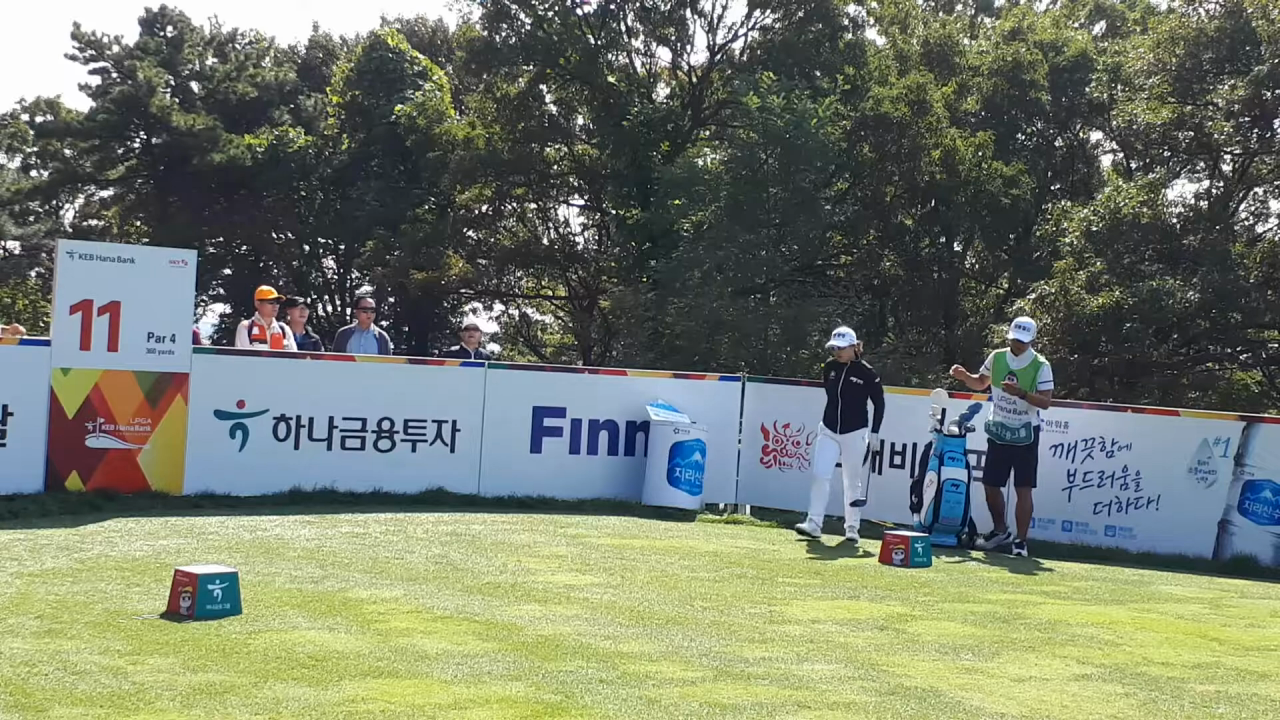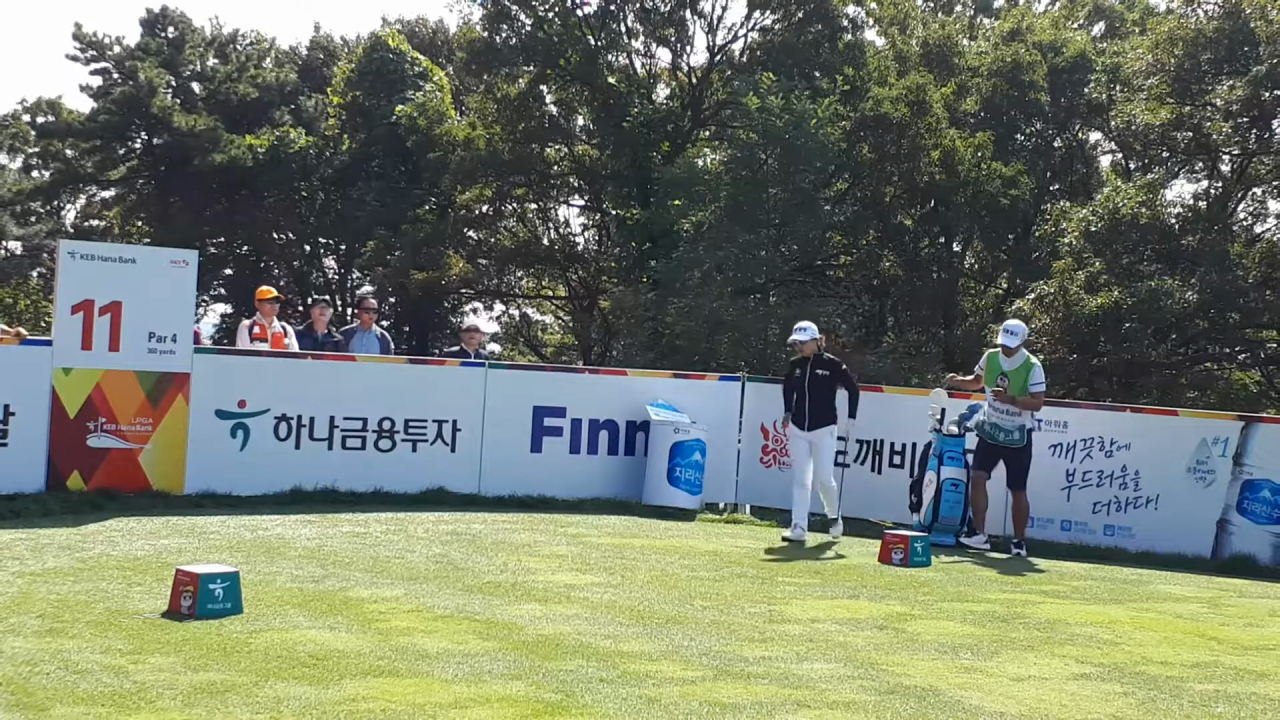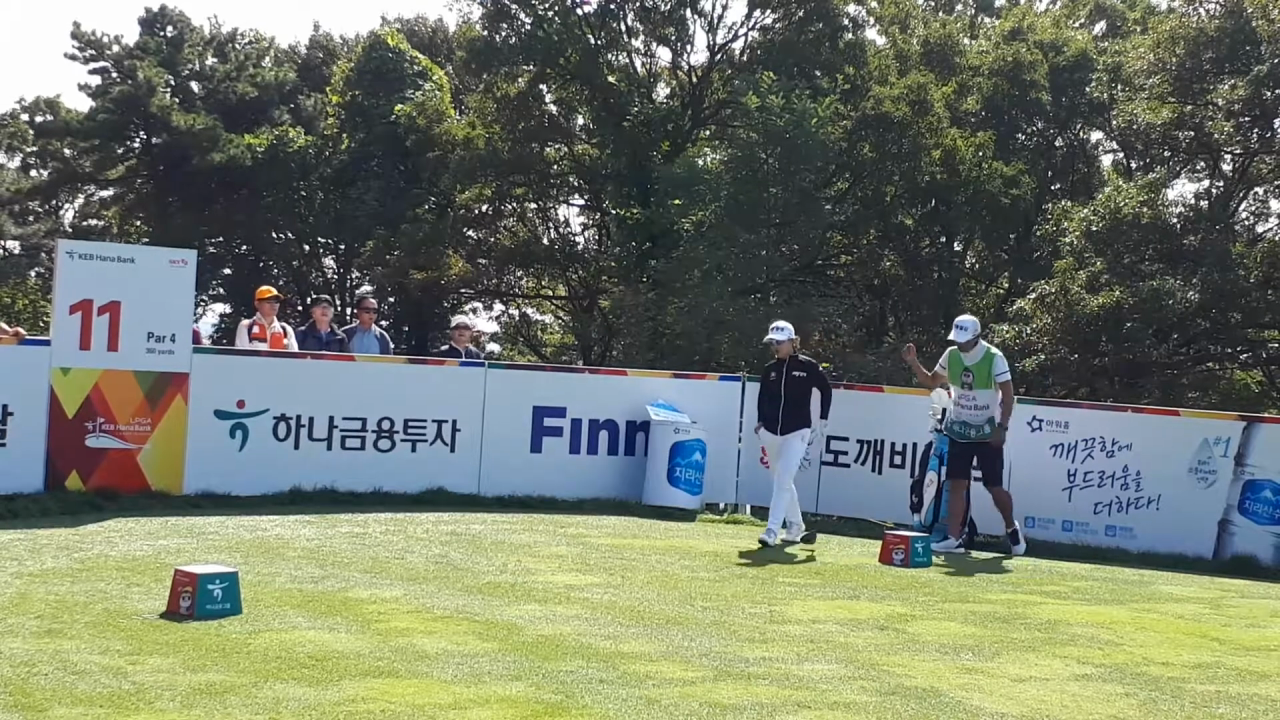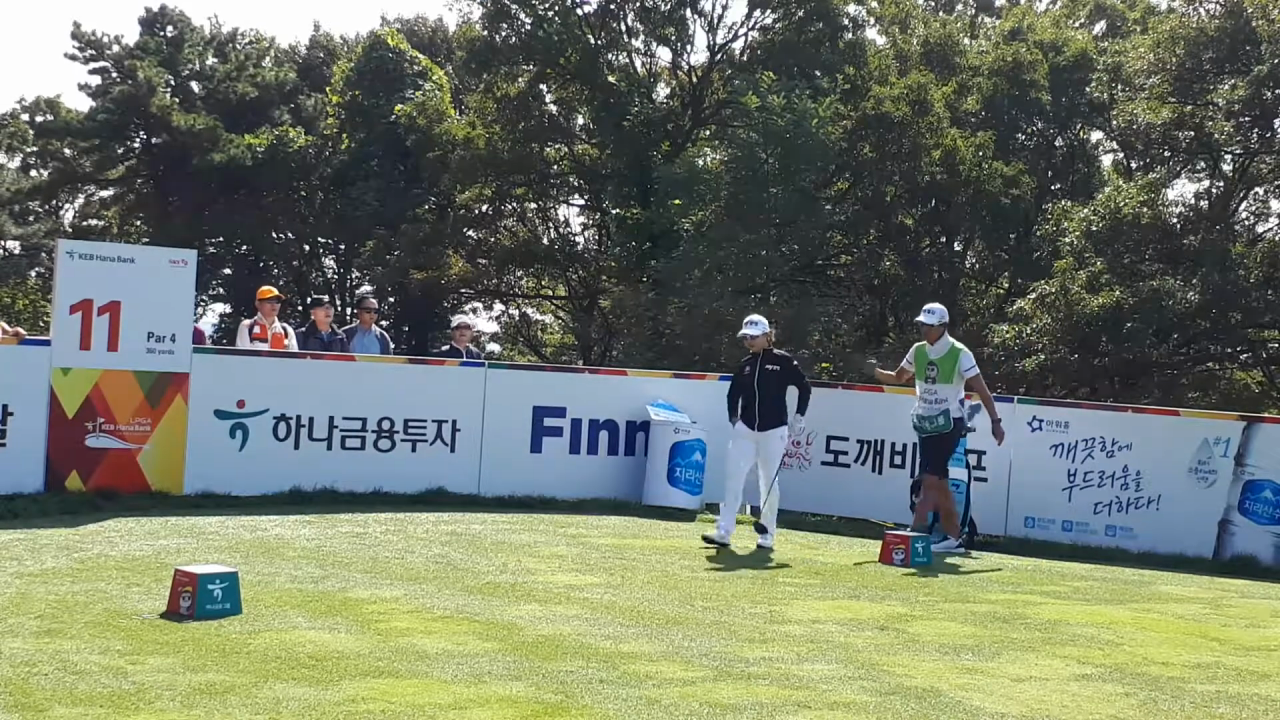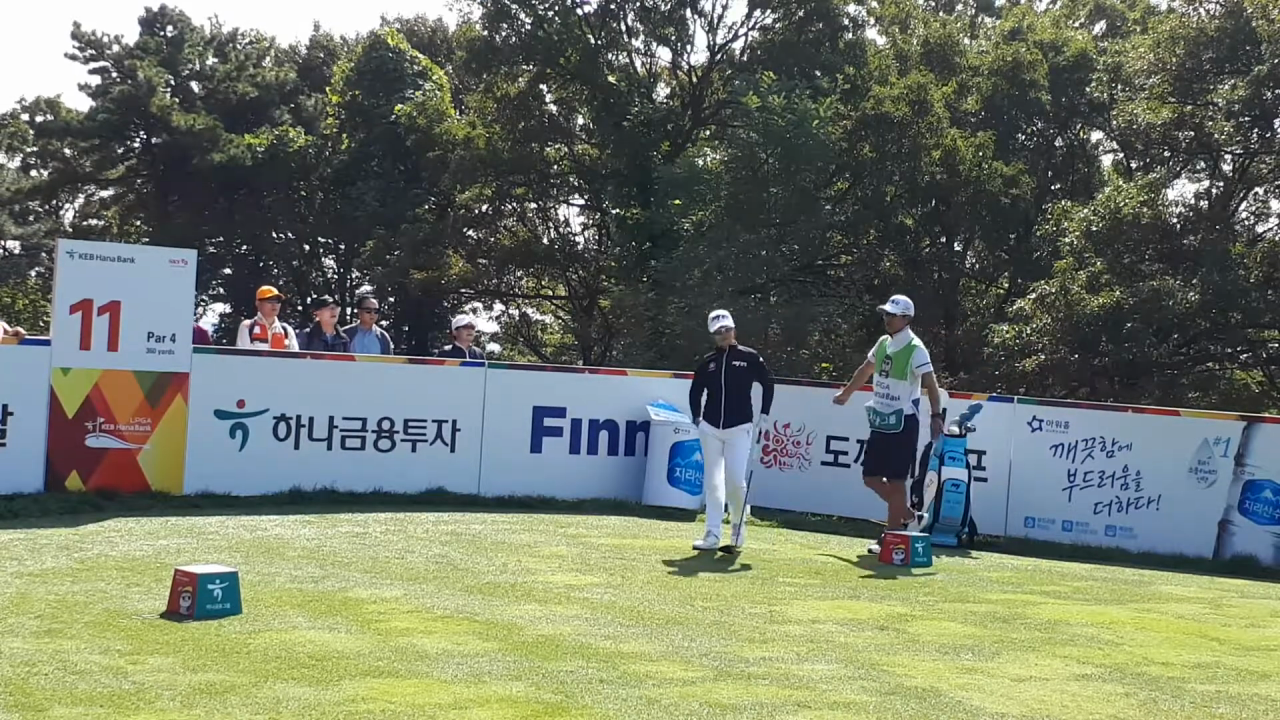
dt=0.4s
person 1, frame 1
left shoulder: (1040, 366)
right shoulder: (997, 357)
left elbow: (1045, 402)
right elbow: (981, 384)
left wrist: (1022, 393)
right wrist: (964, 376)
left hip: (1025, 434)
right hip: (998, 432)
left knee: (1023, 489)
right knee: (991, 486)
left ankle: (1020, 540)
right ankle: (1000, 530)
person 1, frame 2
left shoulder: (1032, 367)
right shoulder: (990, 357)
left elbow: (1037, 403)
right elbow: (977, 382)
left wrist: (1010, 399)
right wrist: (959, 381)
left hip: (1018, 435)
right hip: (990, 431)
left knee: (1018, 491)
right knee: (977, 478)
left ankle: (1018, 540)
right ankle: (978, 533)
person 1, frame 3
left shoulder: (994, 358)
right shoulder: (951, 355)
left elbow: (1008, 396)
right elbow: (931, 382)
left wrist: (1002, 428)
right wrist: (913, 363)
left hip: (988, 431)
right hip: (959, 429)
left knee: (994, 486)
right knee: (957, 483)
left ankle: (1011, 529)
right ankle: (954, 538)
person 1, frame 4
left shoulder: (959, 353)
right shoulder: (918, 350)
left elbow: (981, 389)
right elbow: (898, 377)
left wrist: (995, 421)
right wrist: (877, 373)
left hip: (948, 425)
right hip: (925, 425)
left knee: (929, 479)
right knee: (937, 482)
left ankle: (916, 534)
right ankle: (953, 538)
person 1, frame 5
left shoulder: (915, 349)
right shoulder: (883, 343)
left elbow: (931, 384)
right elbow: (865, 371)
left wrist: (936, 416)
right wrist: (845, 394)
left hip: (903, 424)
right hip: (880, 422)
left knee: (895, 482)
right knee: (871, 478)
right ankle: (910, 519)
person 2, frame 1
left shoulder: (867, 373)
right shoulder: (830, 367)
left elbow: (879, 403)
left wrist: (874, 433)
left hip: (854, 433)
right hip: (828, 430)
left knee: (852, 482)
right knee: (819, 474)
left ankle: (852, 527)
right ankle: (813, 523)
person 2, frame 2
left shoulder: (832, 364)
right shoulder: (794, 365)
left elbow: (853, 389)
right elbow: (787, 387)
left wrist: (850, 418)
right wrist: (788, 413)
left hip: (824, 429)
right hip: (798, 429)
left knee: (823, 478)
right knee: (800, 479)
left ankle: (834, 516)
right ankle: (798, 528)
person 2, frame 3
left shoulder: (808, 366)
right shoulder: (770, 369)
left elbow: (826, 391)
left wrist: (823, 420)
right wrist: (760, 422)
left hip: (797, 433)
right hip: (771, 432)
left knee: (783, 482)
right knee: (783, 483)
left ankle: (771, 531)
right ankle: (796, 526)
person 2, frame 4
left shoulder: (783, 361)
right shoulder: (745, 365)
left elbow: (805, 387)
right elbow: (734, 393)
left wrist: (799, 417)
right wrist: (733, 418)
left hip: (773, 430)
right hip: (745, 429)
left knee: (768, 483)
right knee: (733, 479)
left ankle: (767, 533)
right ankle: (723, 531)
person 2, frame 5
left shoulder: (749, 357)
right shoulder: (707, 362)
left elbow: (768, 384)
right elbow: (695, 392)
left wrist: (764, 415)
right wrist: (697, 418)
left hip: (740, 428)
right hip: (710, 428)
left knee: (735, 480)
right knee: (712, 482)
left ankle: (737, 524)
right ankle: (712, 535)
